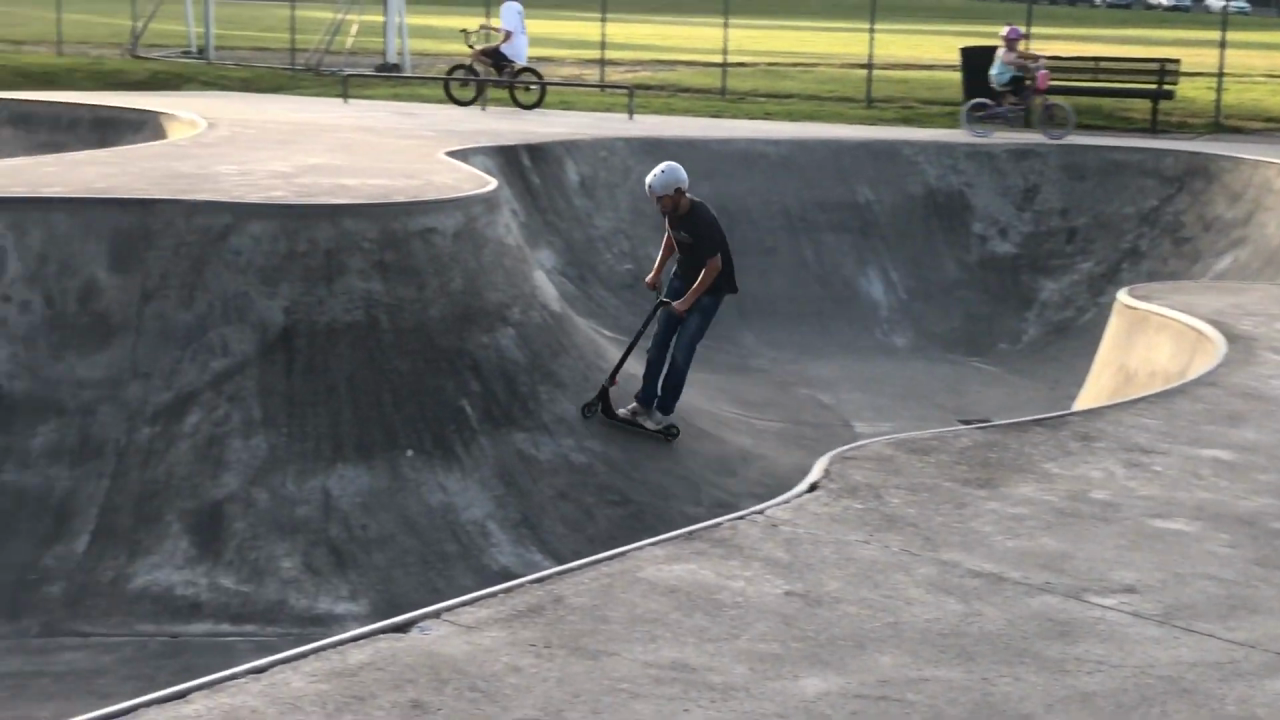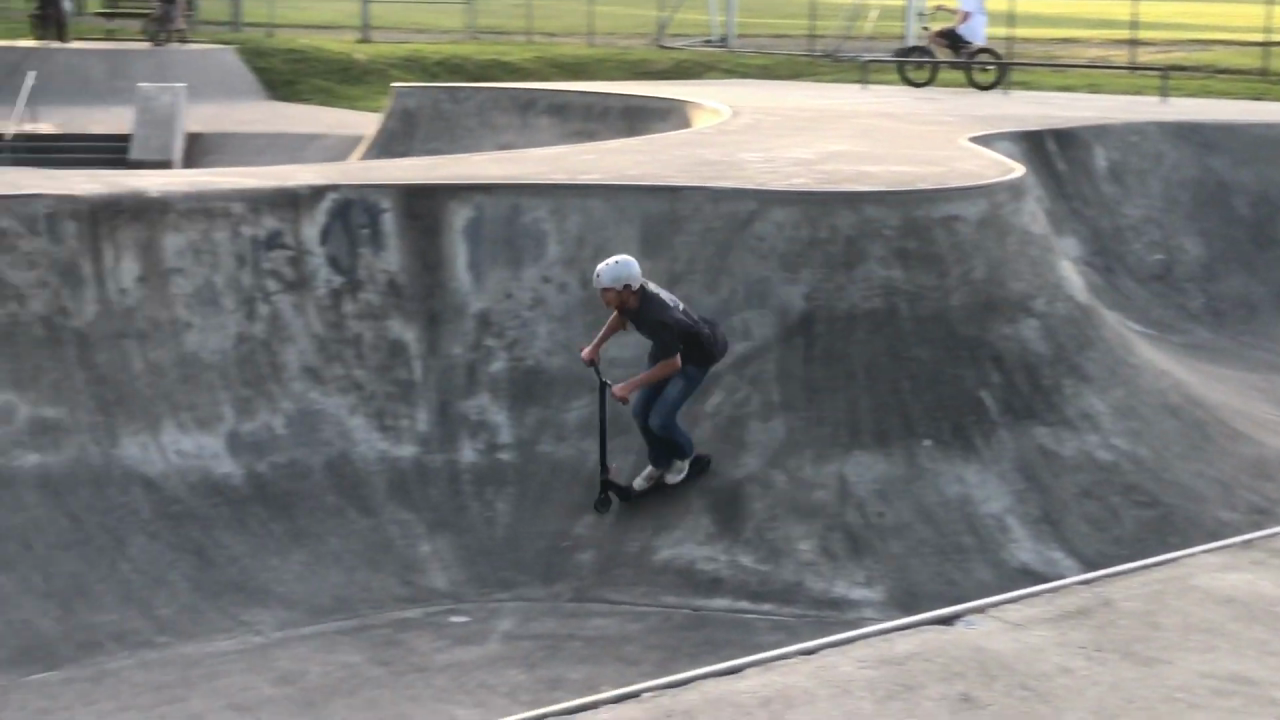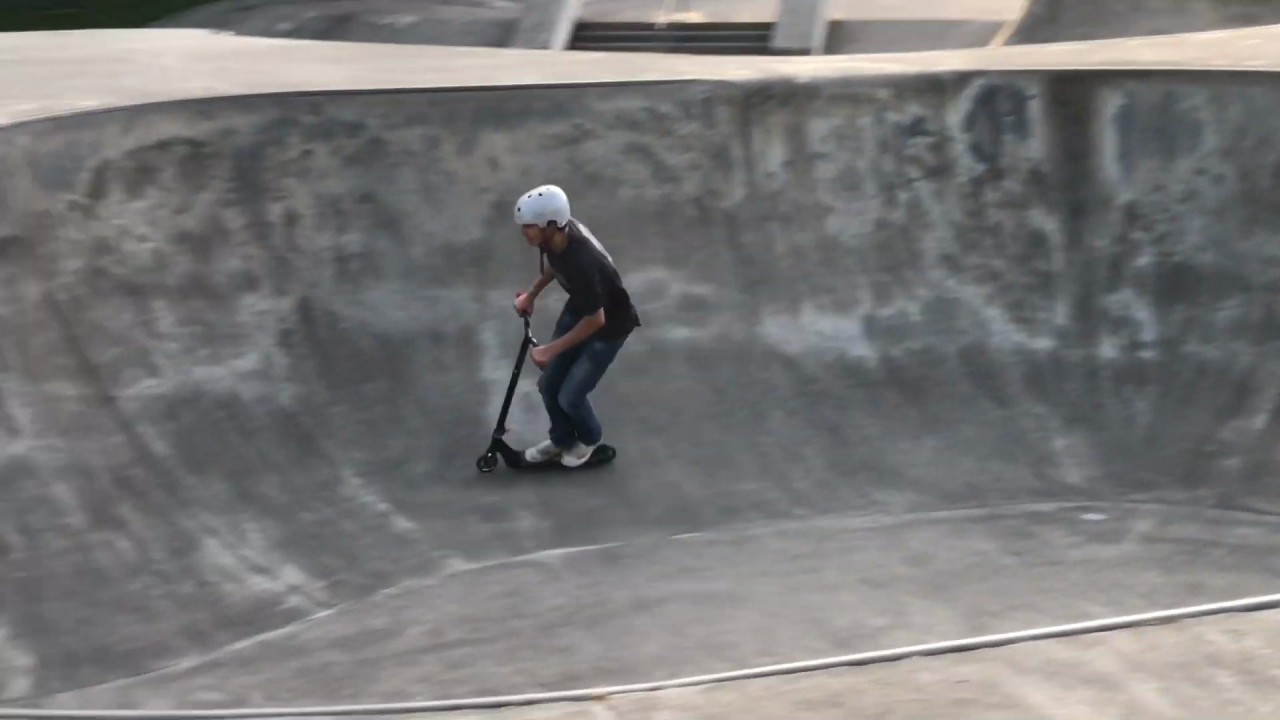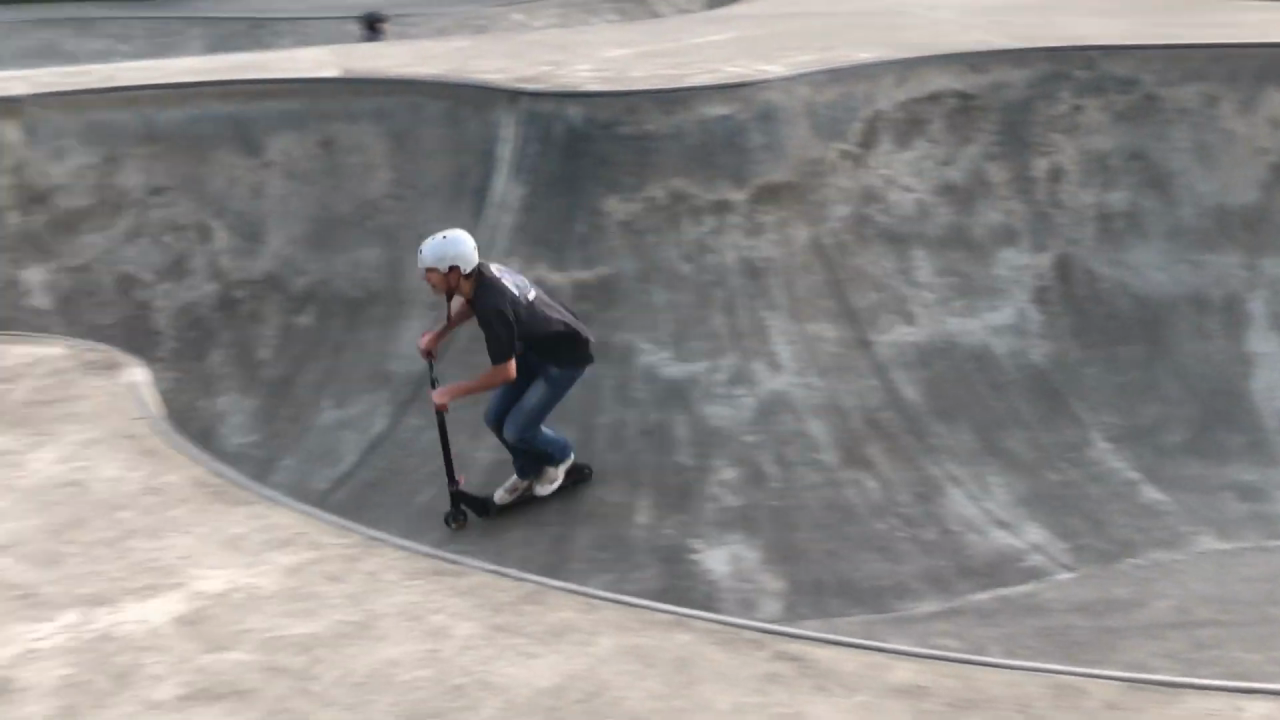
dt=0.5s
person 1, frame 1
left shoulder: (702, 220)
right shoulder: (673, 211)
left elbow: (715, 265)
left wrist: (687, 300)
right wrist: (656, 271)
left hip: (709, 289)
right hip: (682, 279)
left knee: (681, 352)
right knee: (658, 343)
left ankle: (662, 410)
right ankle: (644, 402)
person 1, frame 2
left shoulder: (657, 318)
right shoulder: (634, 292)
left elbow: (672, 364)
right elbow: (620, 314)
left wrist: (628, 386)
right wrist: (595, 346)
left hip: (695, 358)
right hip: (671, 345)
left knee: (659, 419)
right knee: (640, 409)
left ankle: (683, 453)
right ankle: (660, 461)
person 1, frame 3
left shoulder: (583, 264)
right shoulder: (557, 237)
left elbow: (596, 320)
left wrist: (550, 350)
right wrist: (531, 295)
left hip: (608, 328)
right hip: (576, 312)
left knee: (568, 396)
right knee: (549, 385)
left ankle: (588, 439)
right ankle: (561, 440)
person 1, frame 4
left shoulder: (492, 307)
right shoulder: (480, 272)
left elbow: (505, 373)
left wrist: (451, 392)
right wrist: (438, 334)
left hip: (565, 356)
right hip: (534, 343)
left knee: (517, 430)
right knee: (496, 418)
left ankle: (558, 455)
right ankle: (528, 471)
